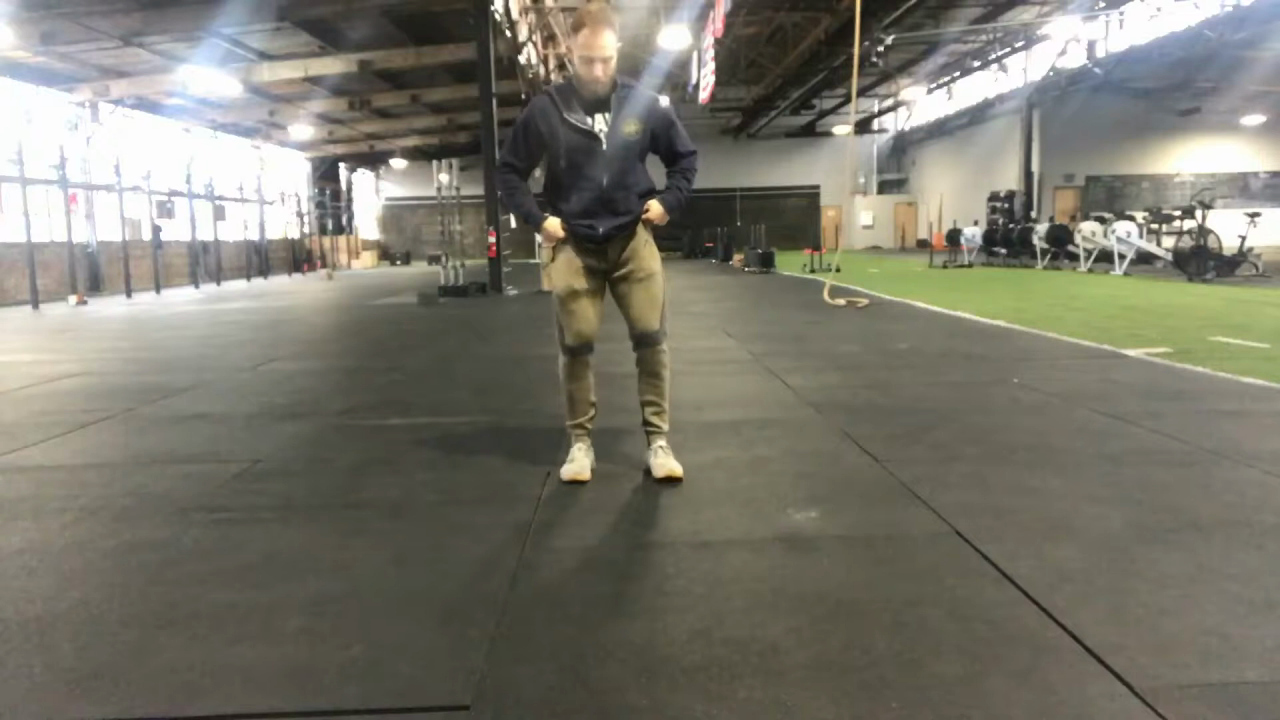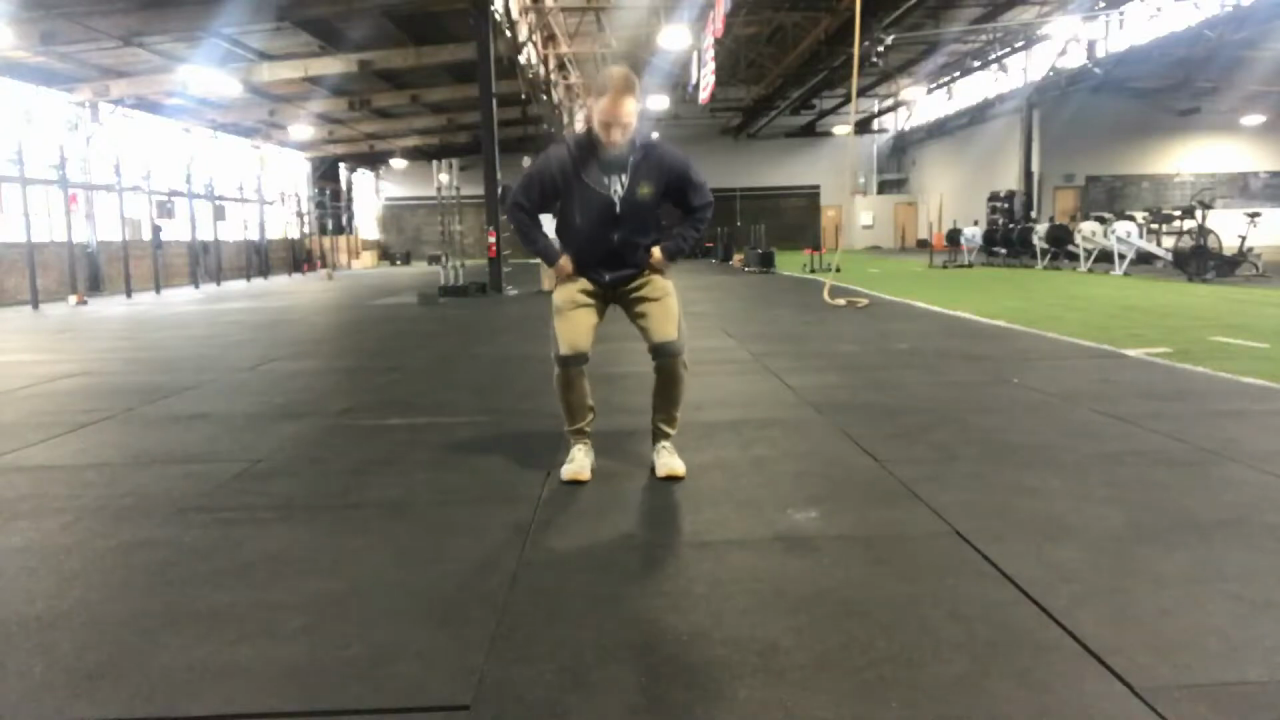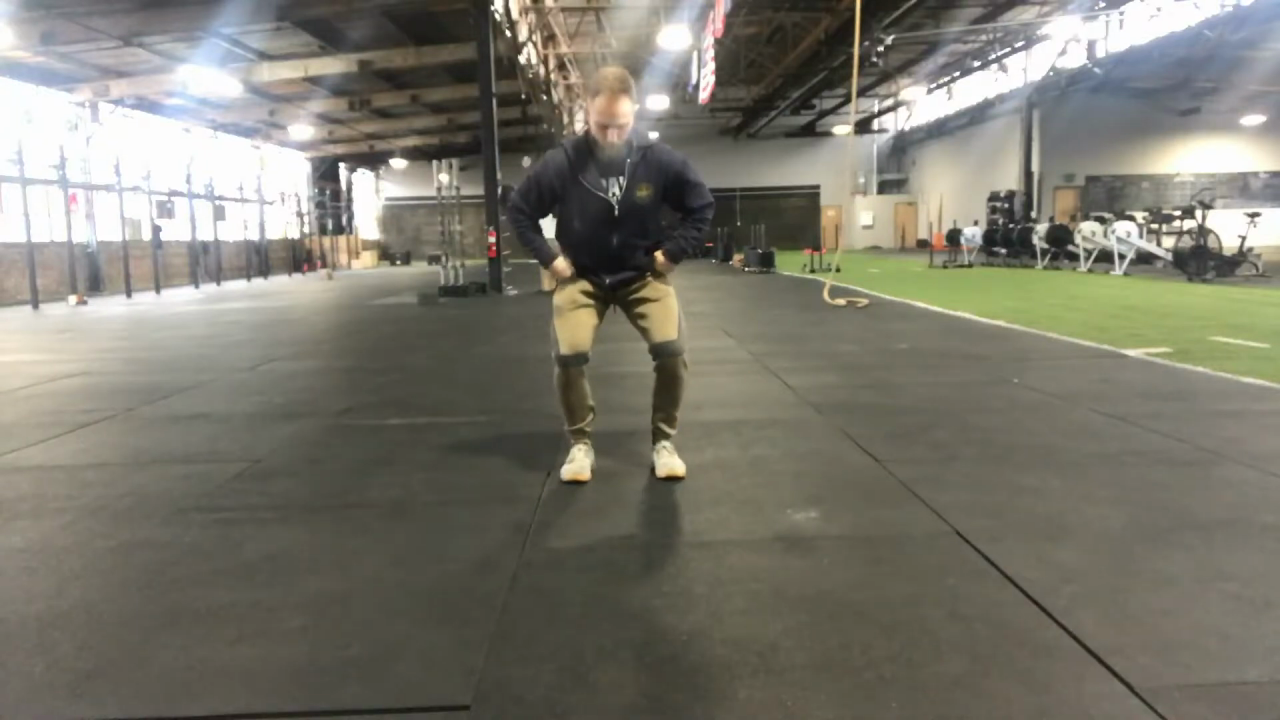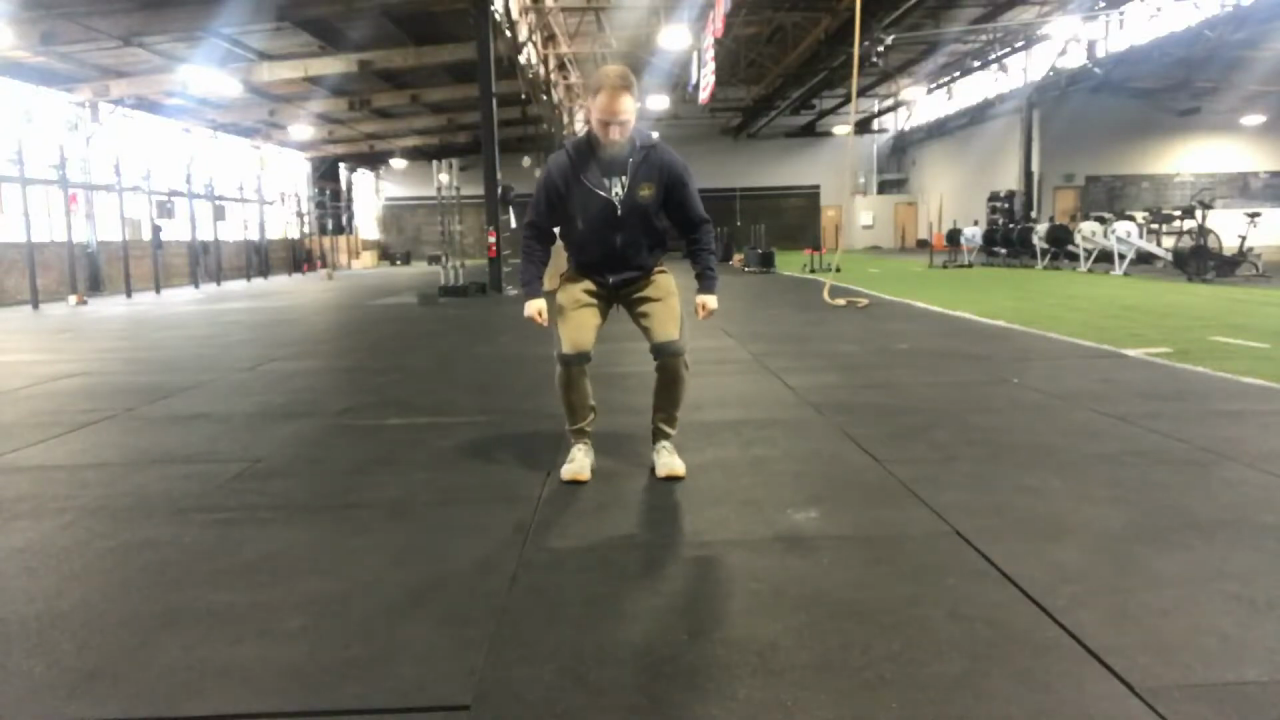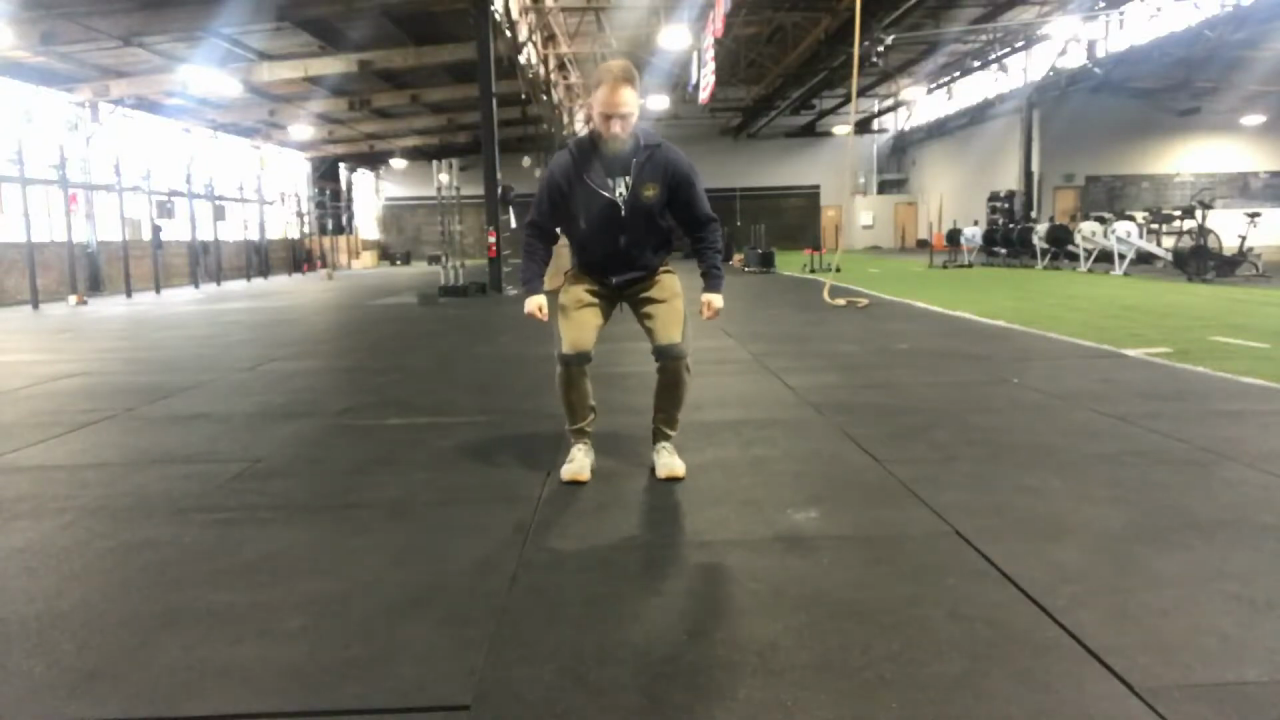
dt=0.5s
person 1, frame 1
left shoulder: (645, 103)
right shoulder: (545, 110)
left elbow: (685, 156)
right elbow: (509, 171)
left wrist: (668, 201)
right wrist: (537, 219)
left hip: (632, 240)
right hip: (573, 245)
left knee: (651, 339)
right knee: (576, 345)
left ankle: (657, 441)
right ankle: (580, 443)
person 1, frame 2
left shoulder: (661, 159)
right shoulder: (561, 160)
left elbow: (702, 205)
right elbow: (519, 207)
left wrist: (671, 249)
right wrist: (552, 255)
left hip: (643, 273)
right hip: (582, 275)
left knee: (670, 349)
right knee: (569, 354)
left ankle: (663, 442)
right ankle: (580, 444)
person 1, frame 3
left shoulder: (661, 160)
right shoulder: (560, 163)
left elbow: (702, 207)
right elbow: (519, 211)
left wrist: (671, 251)
right wrist: (549, 256)
left hip: (644, 274)
right hip: (580, 277)
left knee: (671, 351)
right knee: (569, 355)
left ankle: (663, 442)
right ankle: (580, 444)
person 1, frame 4
left shoulder: (662, 161)
right shoulder: (563, 165)
left elbow: (697, 225)
right elbow: (537, 231)
left wrist: (707, 283)
right wrist: (532, 290)
left hip: (647, 273)
right hip: (585, 276)
left knee: (672, 351)
right knee: (571, 354)
left ankle: (663, 441)
right ankle: (581, 443)
person 1, frame 5
left shoulder: (667, 160)
right shoulder: (567, 164)
left elbow: (703, 224)
right elbow: (539, 228)
left wrist: (713, 282)
right wrist: (533, 286)
left hip: (652, 274)
right hip: (589, 276)
left knee: (674, 353)
right knee: (571, 354)
left ankle: (664, 442)
right ankle: (581, 444)
